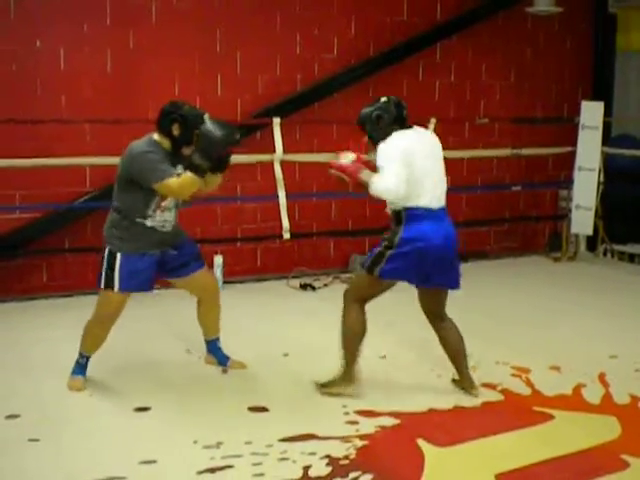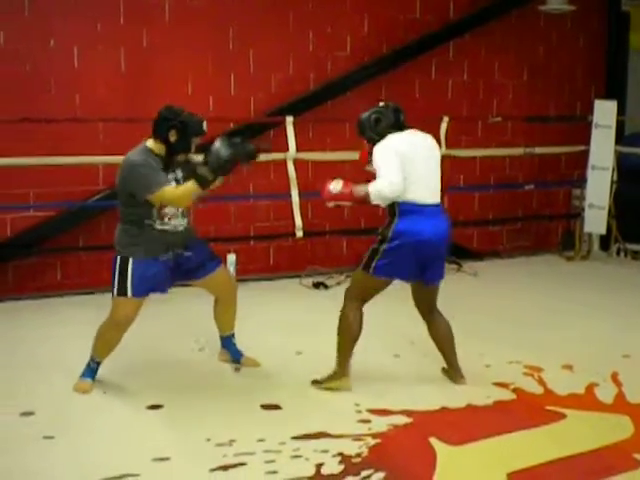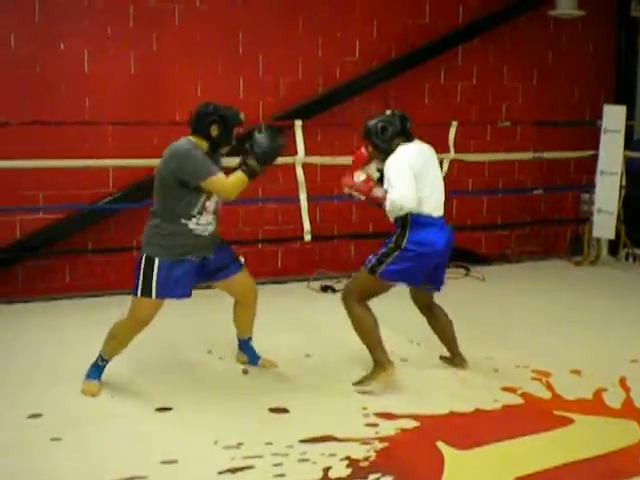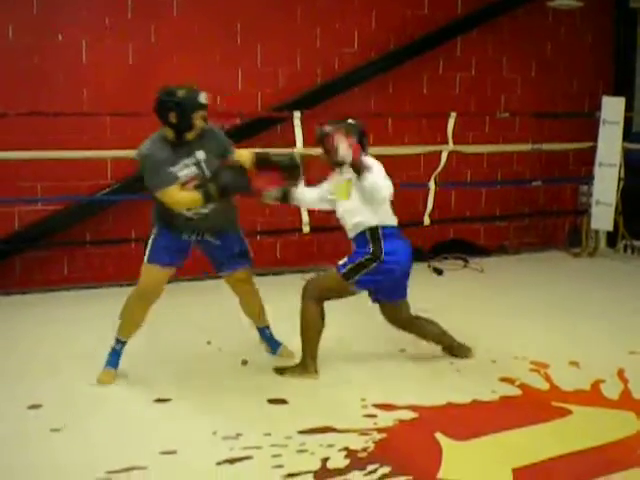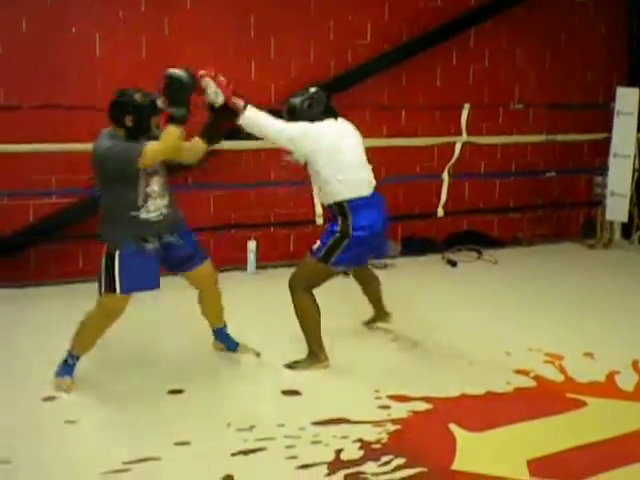
dt=0.4s
person 1, frame 1
left shoulder: (179, 153)
right shoulder: (141, 154)
left elbow: (208, 186)
right elbow: (178, 190)
left wrist: (219, 158)
right wrist: (204, 156)
left hip: (169, 240)
right hip: (129, 244)
left knee: (210, 289)
right knee: (107, 313)
left ankle: (215, 352)
right ankle: (80, 365)
person 1, frame 2
left shoulder: (176, 158)
right shoulder: (136, 164)
left elbow: (204, 182)
right elbow: (175, 199)
left wrist: (228, 163)
right wrist: (208, 173)
left hip: (181, 243)
right hip: (139, 250)
left knee: (226, 286)
right knee: (121, 318)
left ankle: (229, 350)
right ankle: (91, 368)
person 1, frame 3
left shoulder: (204, 154)
right shoulder: (184, 153)
left elbow: (227, 192)
right elbow: (226, 189)
left wrist: (253, 158)
right wrist: (256, 162)
left hip: (205, 246)
right hip: (167, 251)
left knee: (247, 290)
right knee: (139, 318)
left ankle: (246, 351)
right ankle: (97, 368)
person 1, frame 4
left shoulder: (207, 135)
right shoulder: (151, 153)
left elbow: (235, 157)
right elbow: (175, 201)
left wrist: (266, 160)
right wrist: (218, 188)
left hip: (218, 225)
right hip: (172, 228)
left knee: (244, 286)
right knee: (145, 290)
left ankle: (268, 337)
right ankle: (115, 353)
person 1, frame 5
left shoulder: (146, 137)
right shoulder: (109, 149)
left elbow: (189, 155)
right elbow: (165, 151)
left wrist: (215, 127)
right wrist: (178, 110)
left hip: (167, 227)
right hip: (128, 240)
left knee: (209, 281)
right knee: (109, 311)
left ankle: (222, 337)
right ankle: (68, 363)
person 2, frame 1
left shoulder: (392, 146)
right shoulder: (427, 138)
left elbow: (393, 189)
left wrist: (358, 172)
right wrist: (365, 169)
left hip: (410, 234)
right hip: (443, 231)
left knee: (353, 298)
right knee: (436, 313)
left ankle: (348, 378)
right ankle: (466, 379)
person 2, frame 2
left shoulder: (387, 147)
right shoulder: (427, 140)
left elbow: (390, 188)
left wrist: (351, 193)
right wrist: (370, 185)
left hip: (406, 229)
right hip: (438, 226)
left knee: (353, 299)
right knee: (427, 306)
left ankle: (341, 373)
right ankle: (455, 370)
person 2, frame 3
left shoulder: (399, 158)
right shoulder: (423, 150)
left elbow: (404, 200)
left wrist: (370, 190)
right wrist: (373, 173)
left hip: (414, 238)
right hip: (439, 235)
left knee: (352, 296)
right knee: (425, 302)
left ankle: (382, 365)
right ankle: (456, 356)
person 2, frame 4
left shoulder: (366, 167)
right shoulder: (341, 174)
left elbow: (382, 193)
right elbow: (316, 198)
left wrist: (354, 159)
right wrist: (282, 194)
left hip: (382, 252)
right hip: (394, 251)
left knee: (312, 293)
right knee: (401, 319)
left ankle: (308, 365)
right ankle: (456, 347)
person 2, frame 5
left shoulder: (313, 134)
right shoulder: (344, 127)
left elbow: (268, 126)
left wrist: (227, 95)
right wrist: (300, 157)
left hip: (353, 224)
right hip: (373, 211)
left knee: (299, 284)
right knee: (359, 266)
left ankle: (317, 355)
right ankle: (380, 312)
